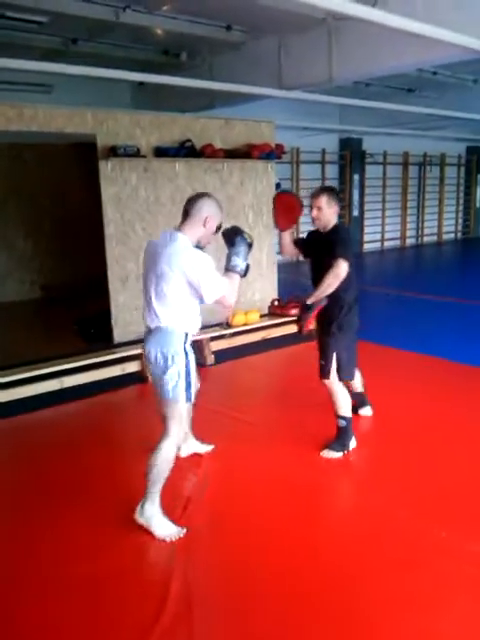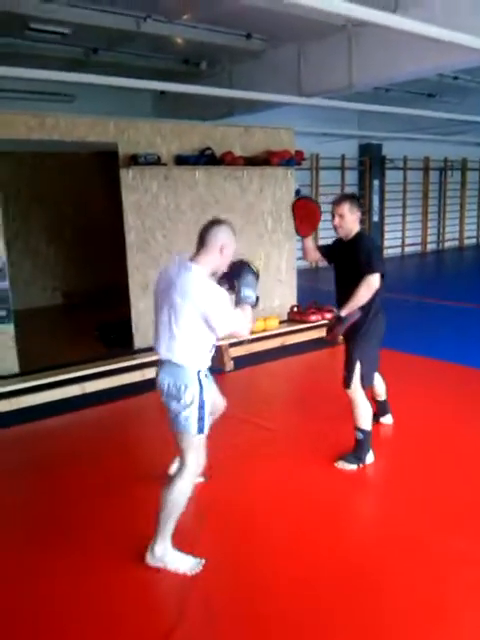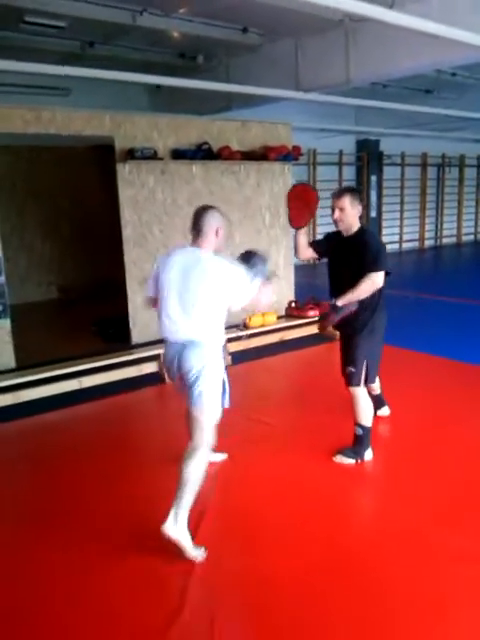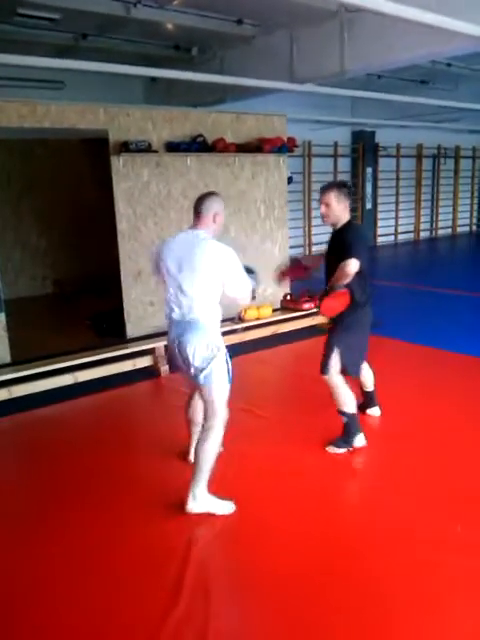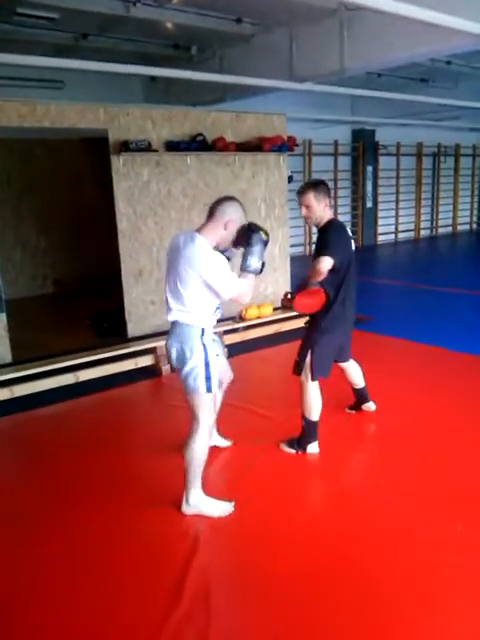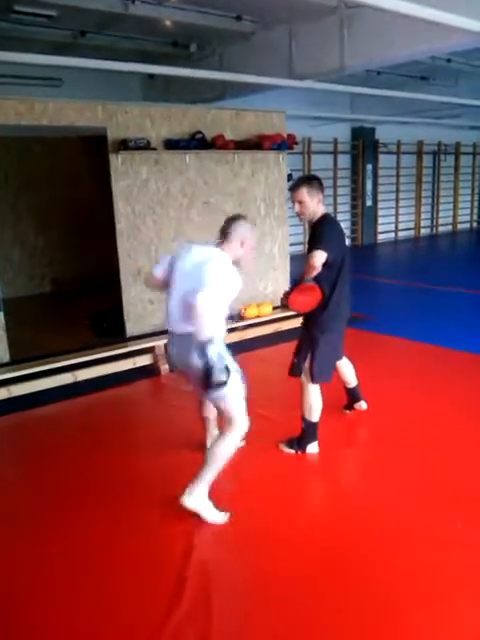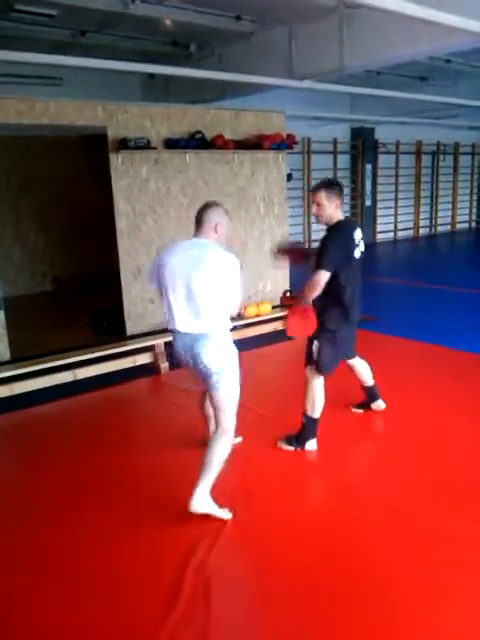
dt=0.3s
person 1, frame 1
left shoulder: (158, 243)
right shoulder: (192, 257)
right elbow: (228, 298)
left wrist: (199, 247)
right wrist: (238, 255)
left hip: (159, 337)
right hip: (173, 343)
left knee: (191, 389)
right knee: (174, 431)
left ankle: (187, 442)
right ankle: (149, 508)
person 1, frame 2
left shoulder: (171, 270)
right shoulder: (207, 291)
right elbow: (241, 329)
right wrist: (246, 287)
left hip: (178, 367)
right hip: (186, 376)
left knee: (217, 407)
right knee: (192, 466)
left ankle: (183, 462)
right ankle: (160, 548)
person 1, frame 3
left shoulder: (167, 260)
right shoulder: (223, 269)
left elbow: (153, 301)
right elbow: (263, 299)
right wrist: (255, 273)
left hip: (173, 351)
right hip: (203, 355)
left knee: (199, 407)
right knee: (204, 440)
left ankle: (200, 453)
right ankle: (178, 521)
person 1, frame 4
left shoulder: (170, 244)
right shoulder: (220, 252)
right elbow: (242, 298)
right wrist: (248, 280)
left hip: (176, 331)
right hip: (202, 335)
left knee: (198, 391)
right knee: (217, 415)
left ankle: (196, 447)
right ankle: (198, 495)
person 1, frame 5
left shoulder: (183, 240)
right shoulder: (208, 259)
right elbow: (242, 295)
left wrist: (229, 246)
right wrist: (254, 254)
left hip: (194, 331)
right hip: (192, 338)
left knee: (224, 378)
right knee: (204, 420)
left ankle: (209, 437)
right ankle: (193, 498)
person 1, frame 6
left shoulder: (188, 252)
right shoulder: (226, 271)
left elbow: (157, 279)
right elbow: (200, 306)
right wrist: (212, 358)
left hip: (178, 343)
right hip: (204, 349)
left knee: (208, 392)
right knee: (238, 423)
left ankle: (213, 442)
right ankle: (197, 493)
person 1, frame 7
left shoulder: (167, 256)
right shoulder: (225, 260)
left elbow: (162, 290)
right elbow: (232, 309)
left hip: (183, 341)
right hip: (214, 343)
left knee: (211, 387)
right knee: (227, 424)
left ankle: (215, 436)
right ankle: (202, 496)
person 2, frame 1
left shoulder: (341, 236)
right shoulder: (316, 236)
left elbow: (339, 271)
right elbow: (289, 250)
left wrist: (311, 301)
right wrist: (284, 226)
left hip: (341, 316)
right hip: (329, 313)
left knee: (331, 378)
right knee: (344, 367)
left ankle: (345, 437)
right ankle: (362, 403)
person 2, frame 2
left shoulder: (366, 245)
right shoulder: (340, 245)
left elbow: (373, 282)
right elbow: (312, 255)
left wrist: (343, 314)
right wrist: (306, 233)
left hip: (365, 323)
right hip: (356, 322)
left knee: (354, 387)
right knee: (368, 371)
left ankle: (363, 451)
right ankle: (383, 412)
person 2, frame 3
left shoulder: (370, 241)
right shoulder: (334, 240)
left elbow: (376, 279)
right elbow: (303, 253)
left wrist: (339, 303)
right wrist: (300, 225)
left hip: (366, 322)
right hip: (350, 320)
left knee: (356, 385)
right knee: (364, 371)
left ankle: (362, 447)
right ankle: (379, 405)
person 2, frame 4
left shoulder: (352, 234)
right shoulder: (340, 233)
left elbow: (350, 268)
right elbow: (330, 260)
left wrist: (329, 288)
left hip: (352, 314)
right hip: (355, 310)
left knee: (331, 373)
right knee: (356, 360)
left ankle: (353, 433)
right ankle: (370, 404)
person 2, frame 5
left shoulder: (332, 233)
right shoulder: (335, 230)
left elbow: (322, 267)
left wrist: (305, 286)
right wrist: (302, 294)
left hip: (328, 316)
right hip: (340, 311)
left knee: (308, 376)
right knee: (343, 358)
left ankle: (308, 440)
right ankle: (365, 400)
person 2, frame 6
left shoulder: (325, 228)
right shoulder: (326, 225)
left elbow: (315, 261)
left wrist: (301, 283)
left hip: (324, 314)
right hip: (333, 308)
left knee: (308, 376)
right knee: (336, 356)
left ankle: (308, 441)
right ankle: (356, 399)
person 2, frame 7
left shoulder: (336, 237)
right shoulder: (351, 228)
left elbow: (319, 280)
left wrist: (302, 303)
right wrist: (301, 252)
left hip: (333, 314)
right hip: (347, 309)
left knee: (314, 372)
right knee: (350, 356)
left ankle: (307, 436)
right ankle: (374, 399)
